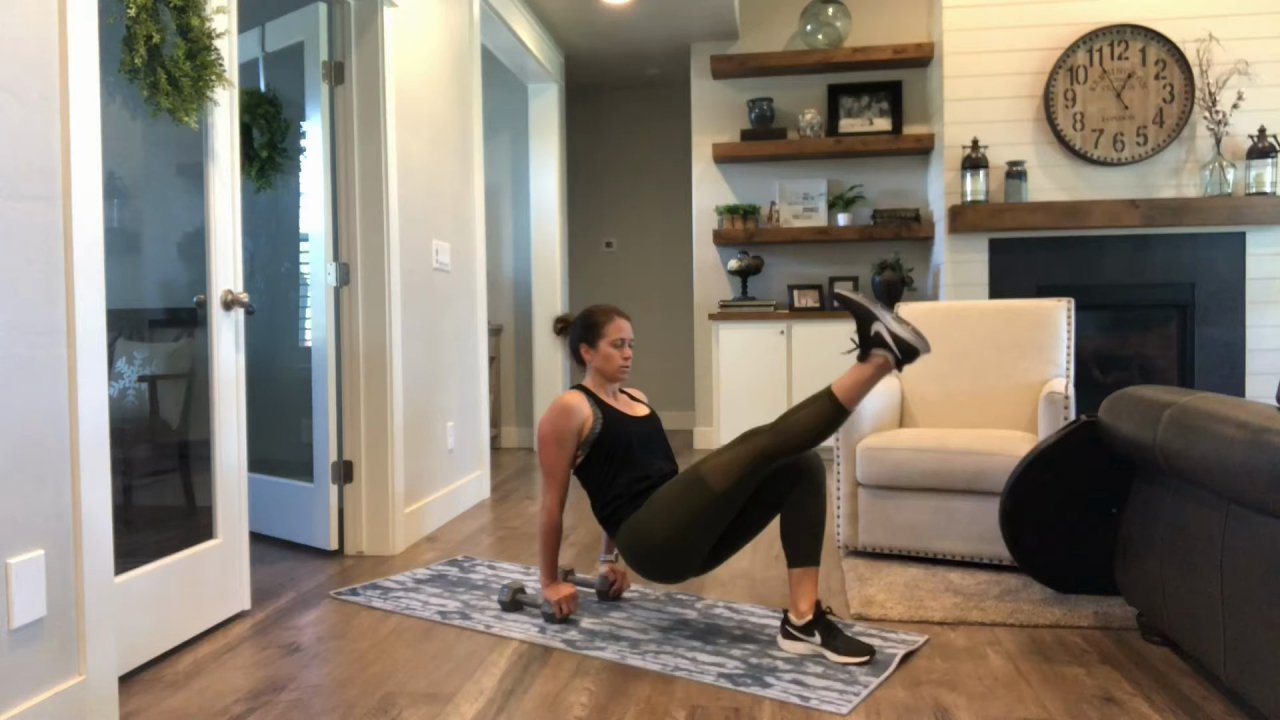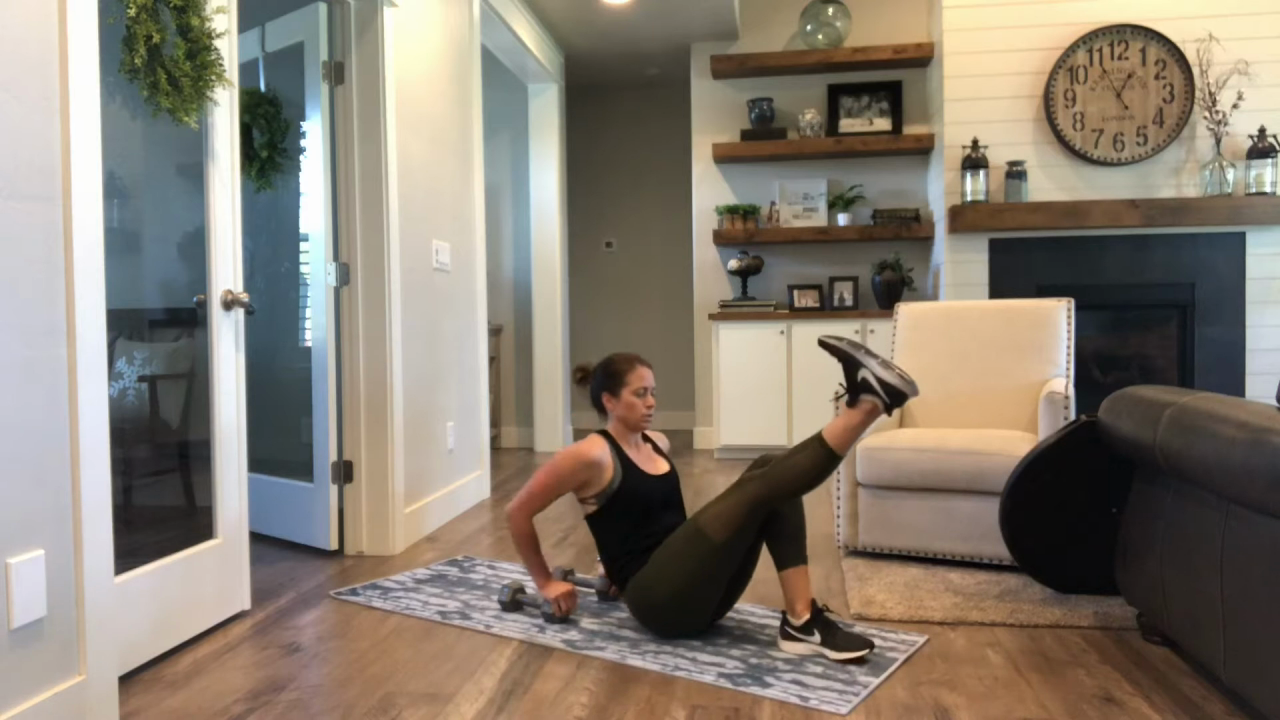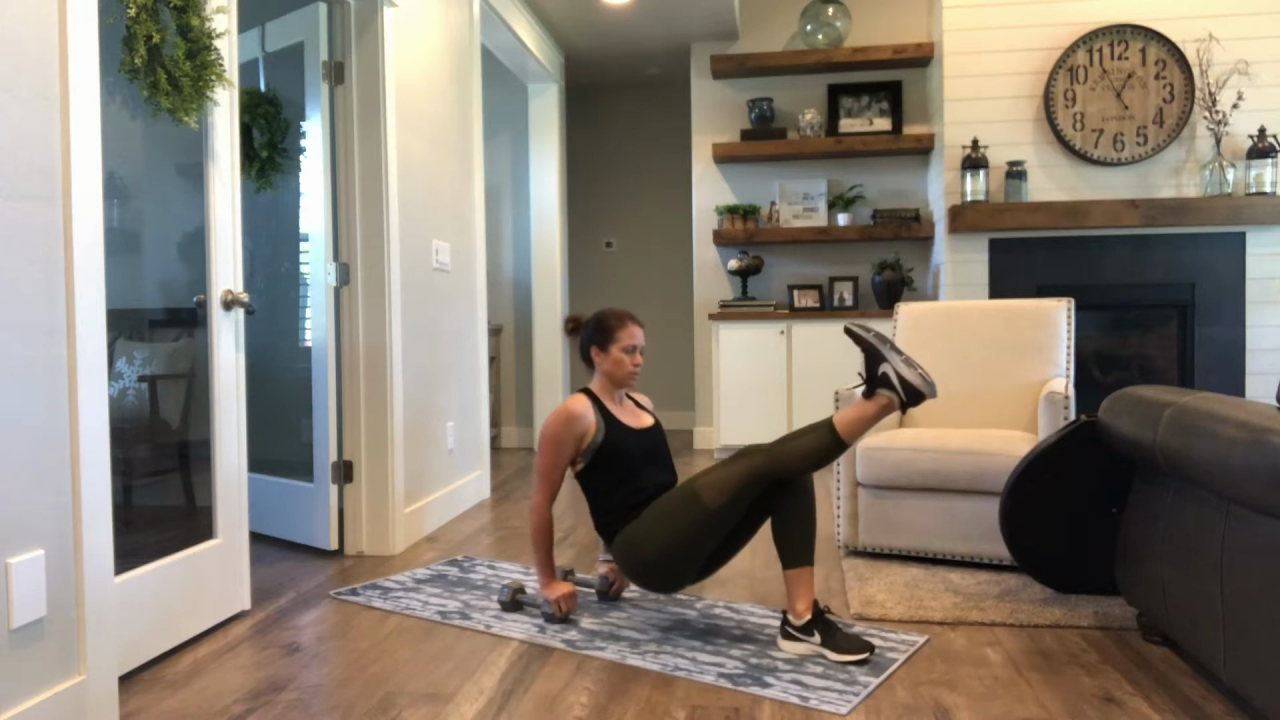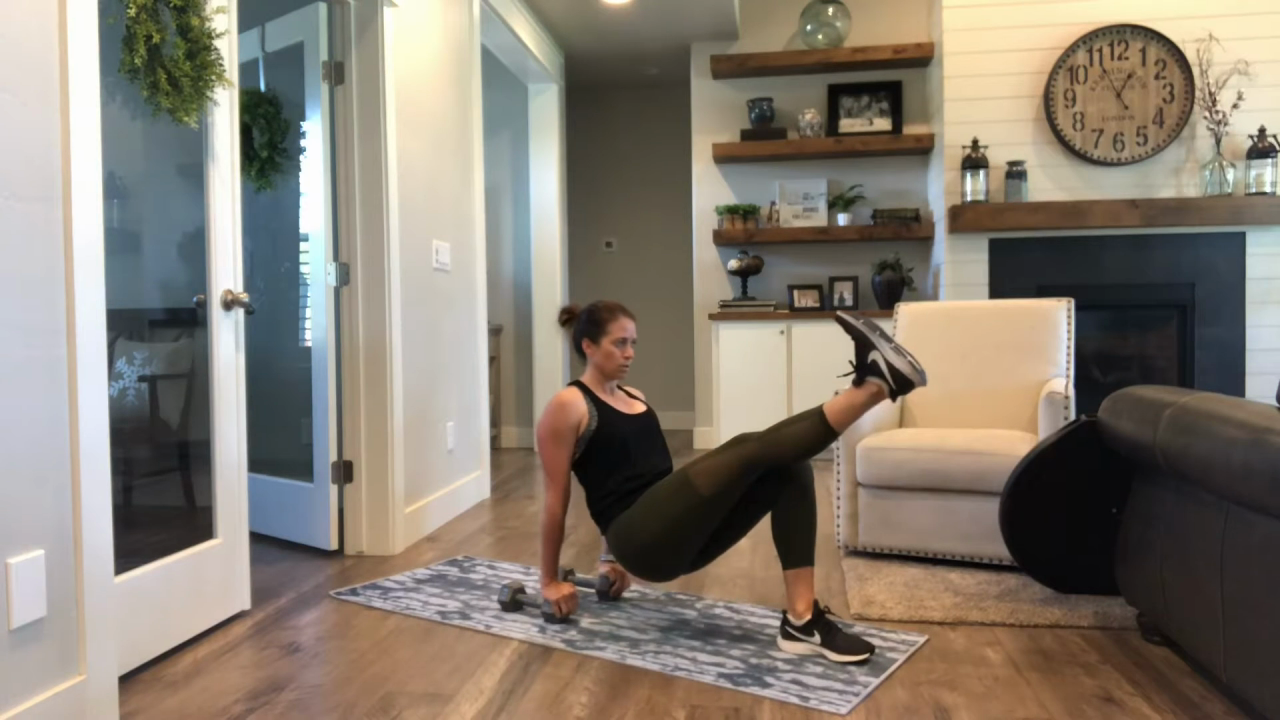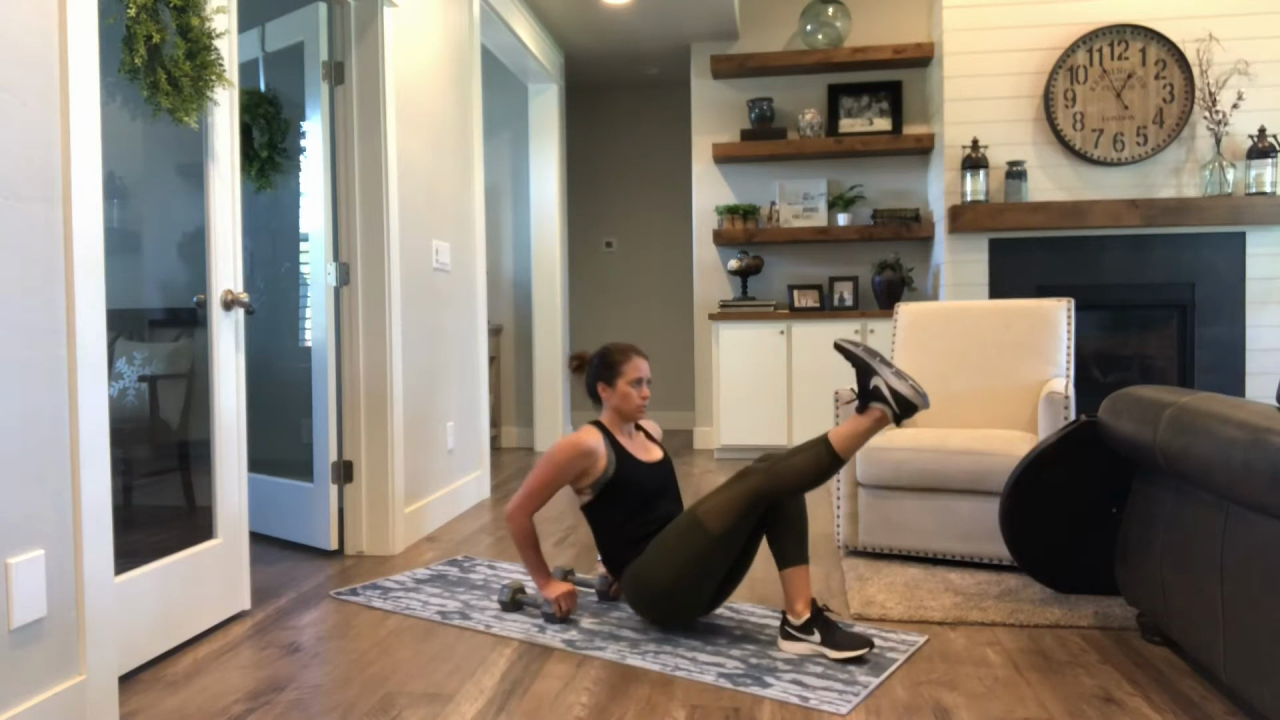
dt=0.5s
person 1, frame 1
left shoulder: (635, 400)
right shoulder: (569, 410)
right elbow: (552, 502)
left wrist: (610, 559)
right wrist: (551, 583)
left hip: (691, 538)
right hip: (652, 545)
left knee: (802, 467)
right knee: (760, 445)
left ankle: (802, 623)
right ankle: (877, 359)
person 1, frame 2
left shoulder: (657, 444)
right shoulder: (591, 456)
right elbow: (517, 512)
left wrist: (616, 559)
right wrist: (546, 583)
left hip: (699, 585)
right hip: (660, 597)
left knee: (771, 473)
right knee: (758, 487)
left ankle: (802, 624)
person 1, frame 3
left shoulder: (641, 405)
right shoulder: (574, 415)
right elbow: (542, 501)
left wrist: (610, 558)
right wrist: (548, 581)
left hip: (683, 541)
right hip: (648, 553)
left knee: (788, 474)
right knee: (757, 463)
left ankle: (801, 623)
right ankle: (884, 398)
person 1, frame 4
left shoulder: (633, 397)
right shoulder: (567, 406)
right elbow: (556, 499)
left wrist: (612, 559)
right wrist: (550, 581)
left hip: (682, 532)
right hip: (645, 540)
left knee: (788, 467)
right knee: (750, 451)
left ankle: (801, 622)
right ankle: (873, 385)
person 1, frame 5
left shoulder: (649, 433)
right shoulder: (585, 446)
right elbow: (516, 512)
right wrist: (546, 583)
left hip: (691, 575)
right hip: (656, 588)
left knee: (772, 470)
right knee: (755, 482)
left ankle: (801, 623)
